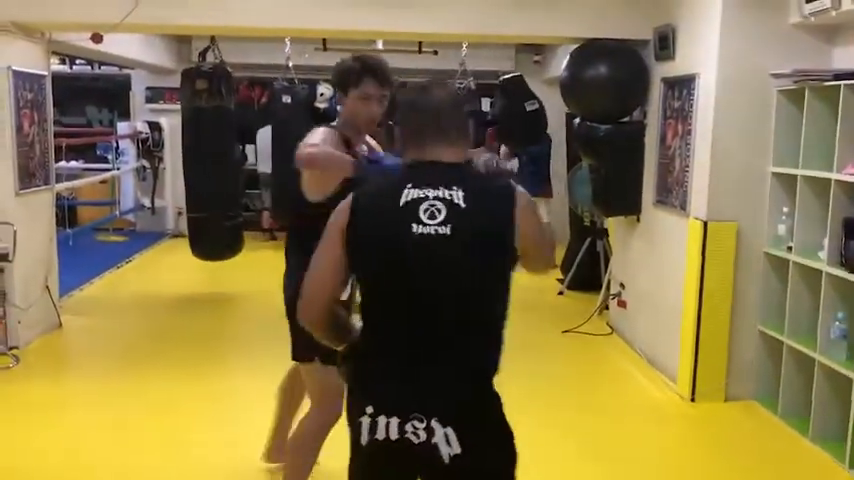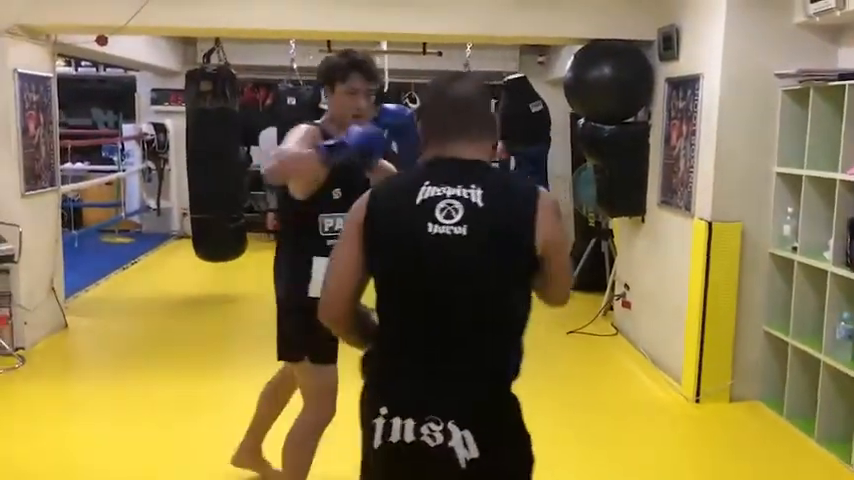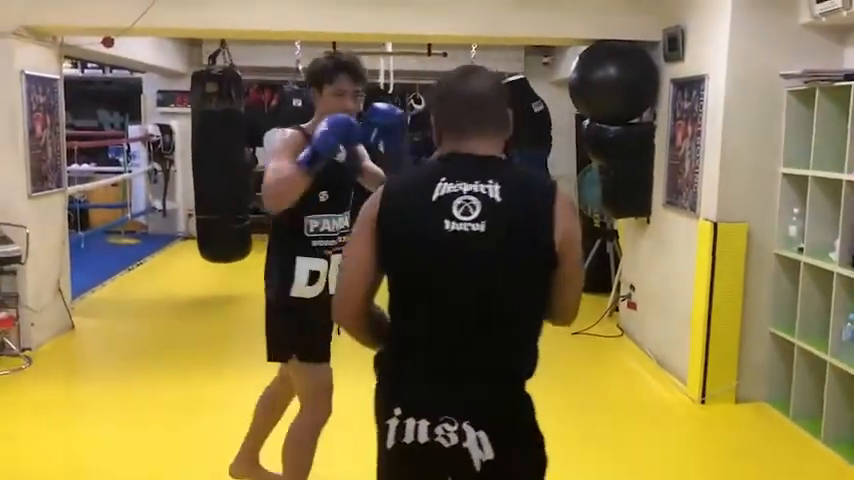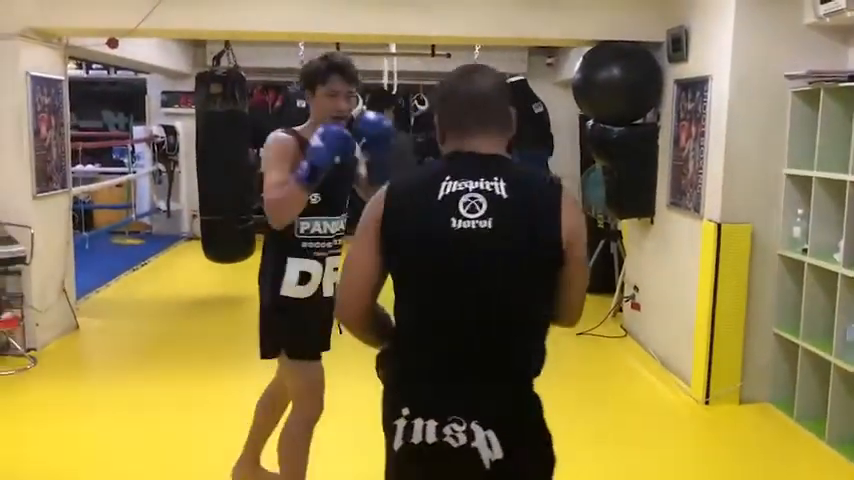
dt=0.1s
person 1, frame 1
left shoulder: (364, 144)
right shoulder: (324, 140)
right elbow: (305, 157)
left knee: (307, 371)
right knee: (327, 402)
left ankle: (278, 445)
person 1, frame 2
left shoulder: (360, 144)
right shoulder: (306, 136)
right elbow: (275, 171)
right wrist: (335, 149)
left hip: (328, 282)
right hip: (305, 285)
left knee: (293, 373)
right knee: (321, 402)
person 1, frame 3
left shoulder: (350, 146)
right shoulder: (290, 139)
right elbow: (273, 198)
right wrist: (317, 152)
left hip: (323, 284)
right hip: (295, 286)
left knee: (292, 380)
right knee: (317, 402)
person 1, frame 4
left shoulder: (349, 145)
right shoulder: (283, 144)
right elbow: (276, 215)
left wrist: (380, 155)
right wrist: (314, 165)
left hip: (322, 287)
right hip: (288, 287)
left knee: (288, 383)
right knee: (309, 400)
person 2, frame 1
left shoulder: (358, 206)
right shoulder: (509, 203)
left elbow: (312, 313)
right elbow: (543, 260)
left hip: (379, 407)
right hip: (469, 409)
person 2, frame 2
left shoulder: (376, 202)
right shoulder: (534, 207)
left elbow: (334, 312)
right elbow: (555, 294)
left hip: (393, 410)
right hip: (485, 415)
person 2, frame 3
left shoulder: (389, 199)
right shoulder: (550, 203)
left elbow: (347, 311)
right elbow: (563, 312)
left hip: (407, 410)
right hip: (498, 416)
person 2, frame 4
left shoulder: (394, 199)
right shoulder: (557, 202)
left elbow: (351, 311)
right elbow: (567, 312)
left hip: (414, 413)
right hip: (508, 419)
